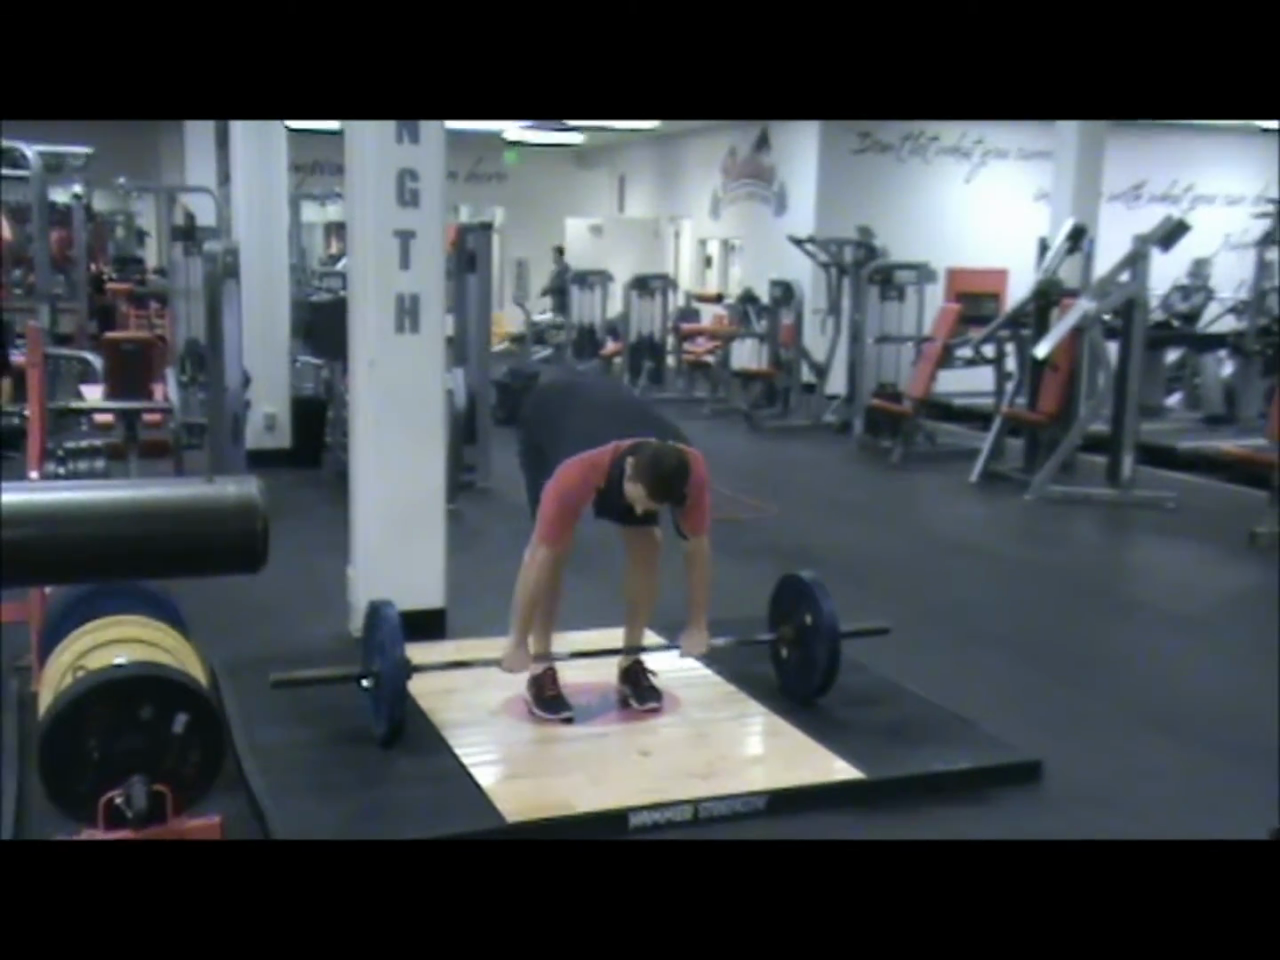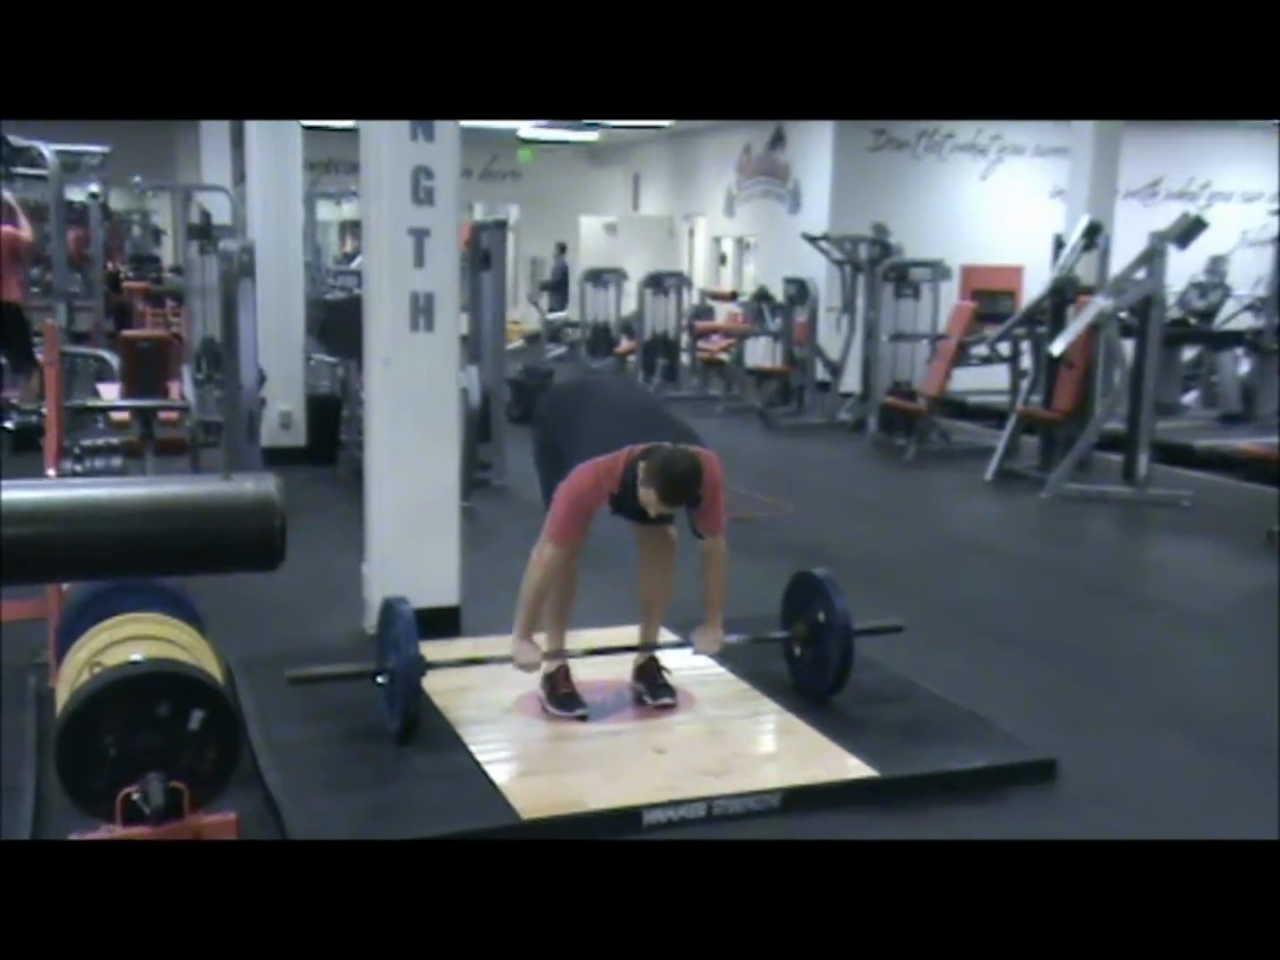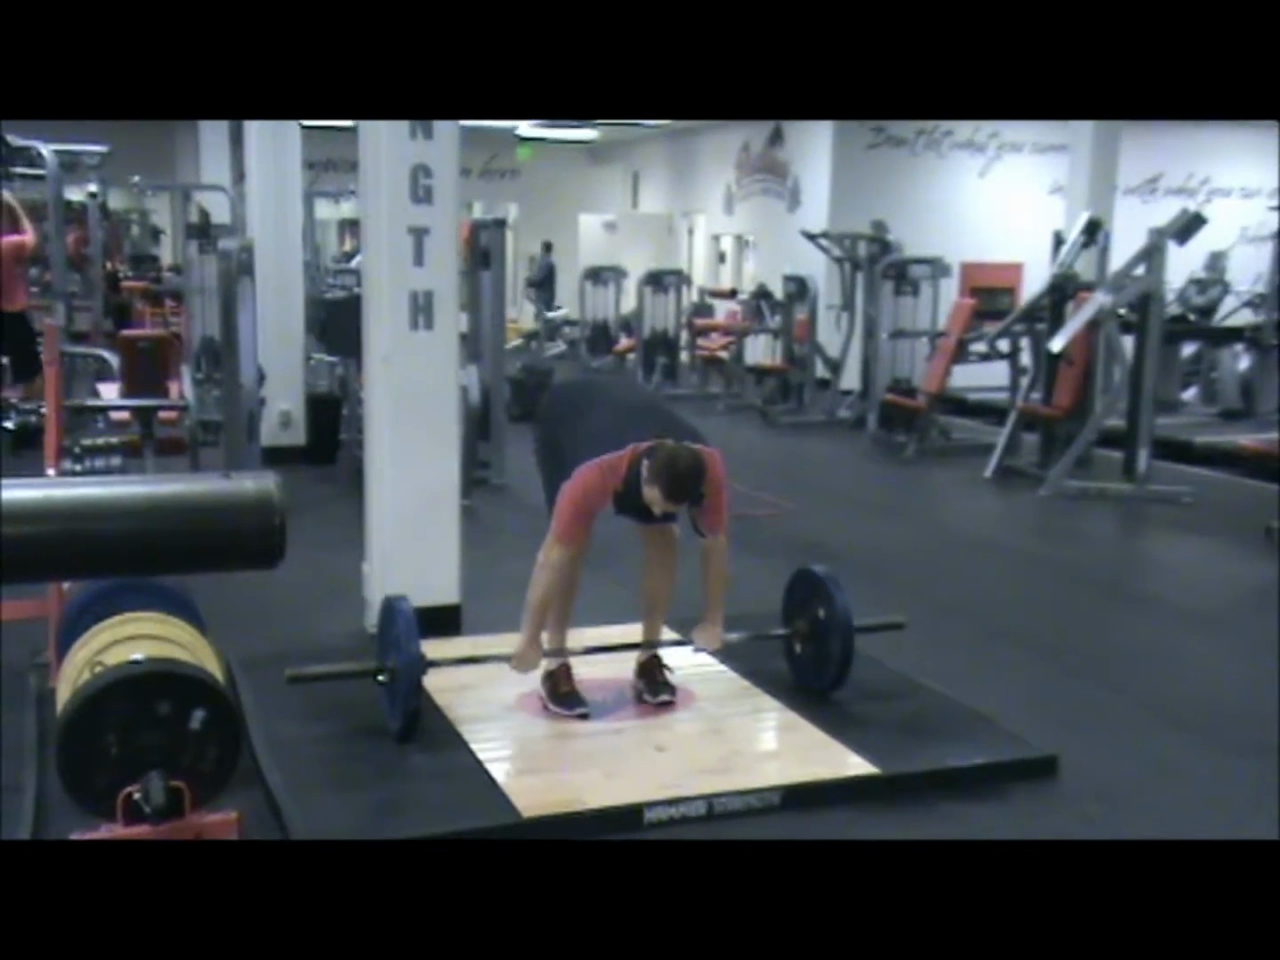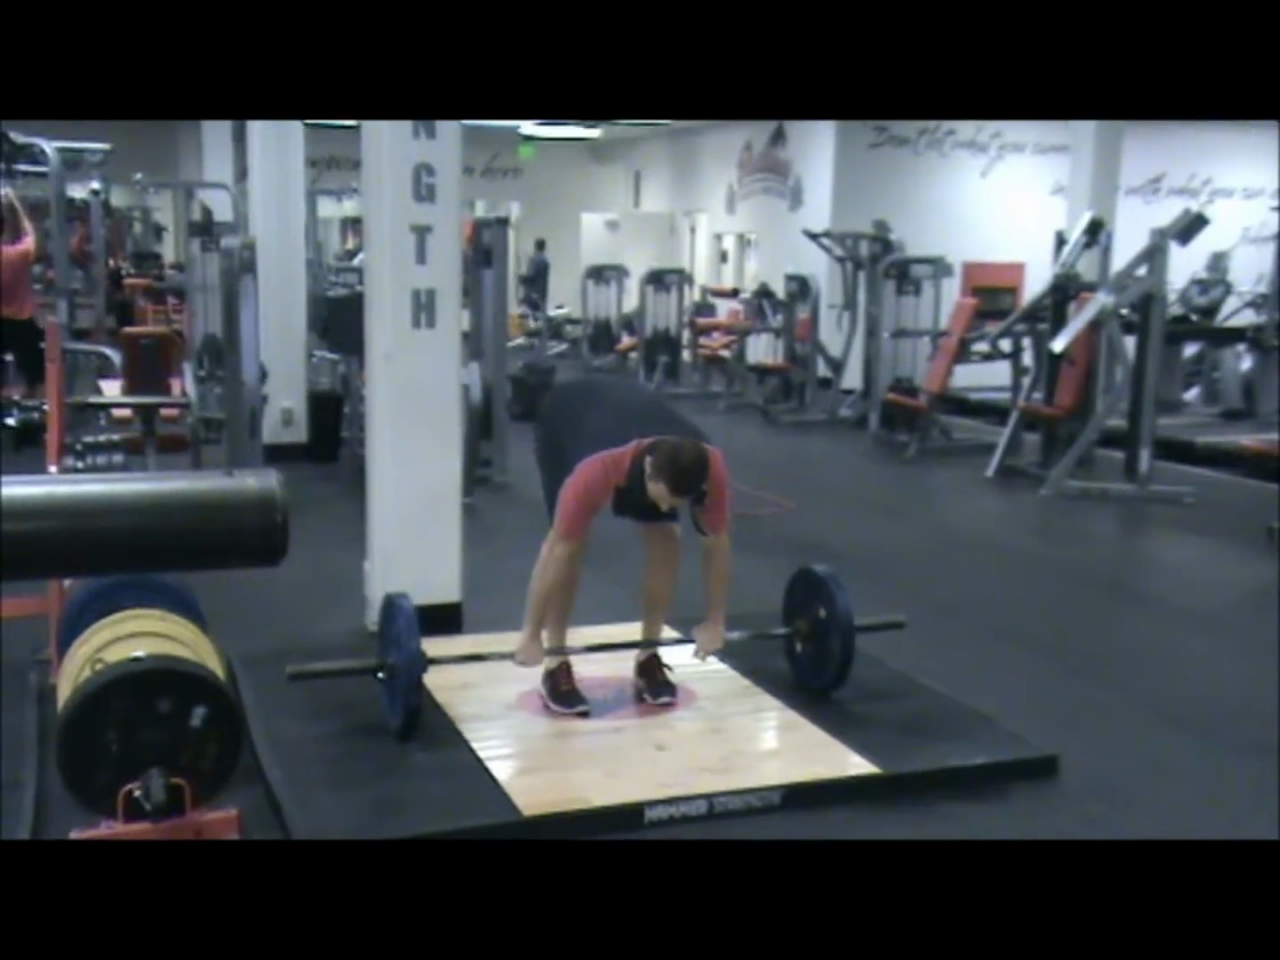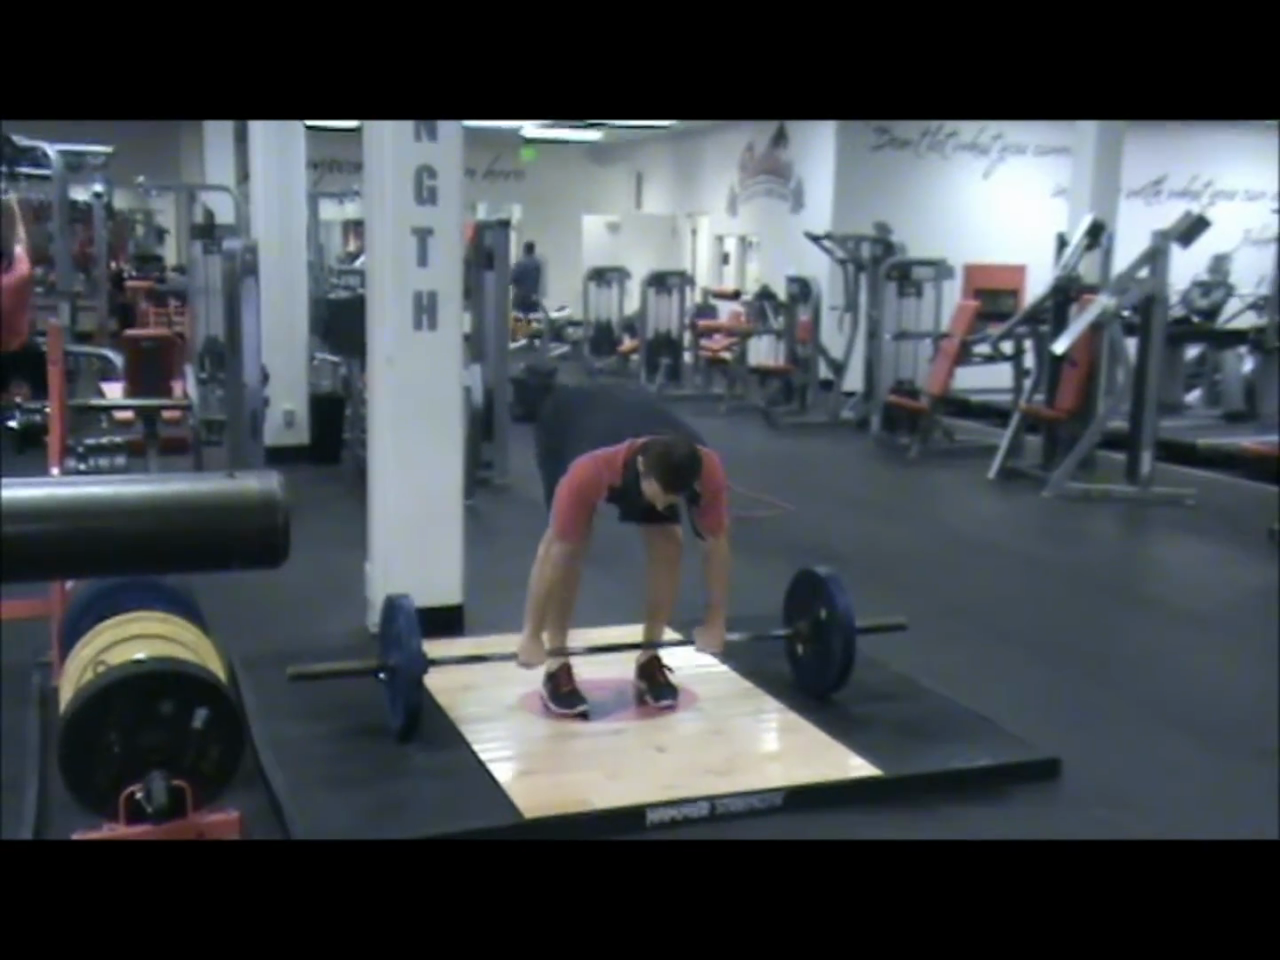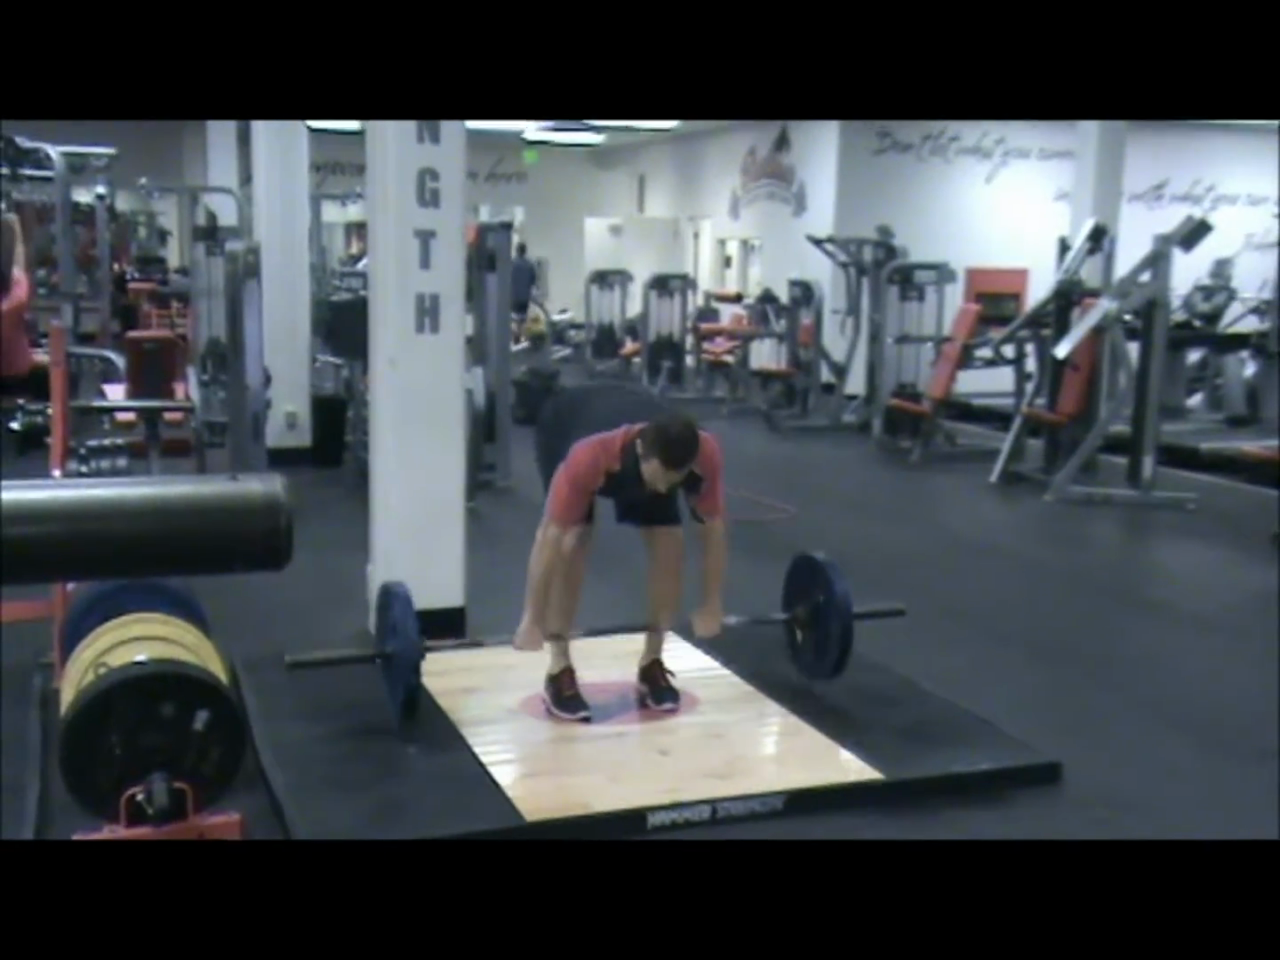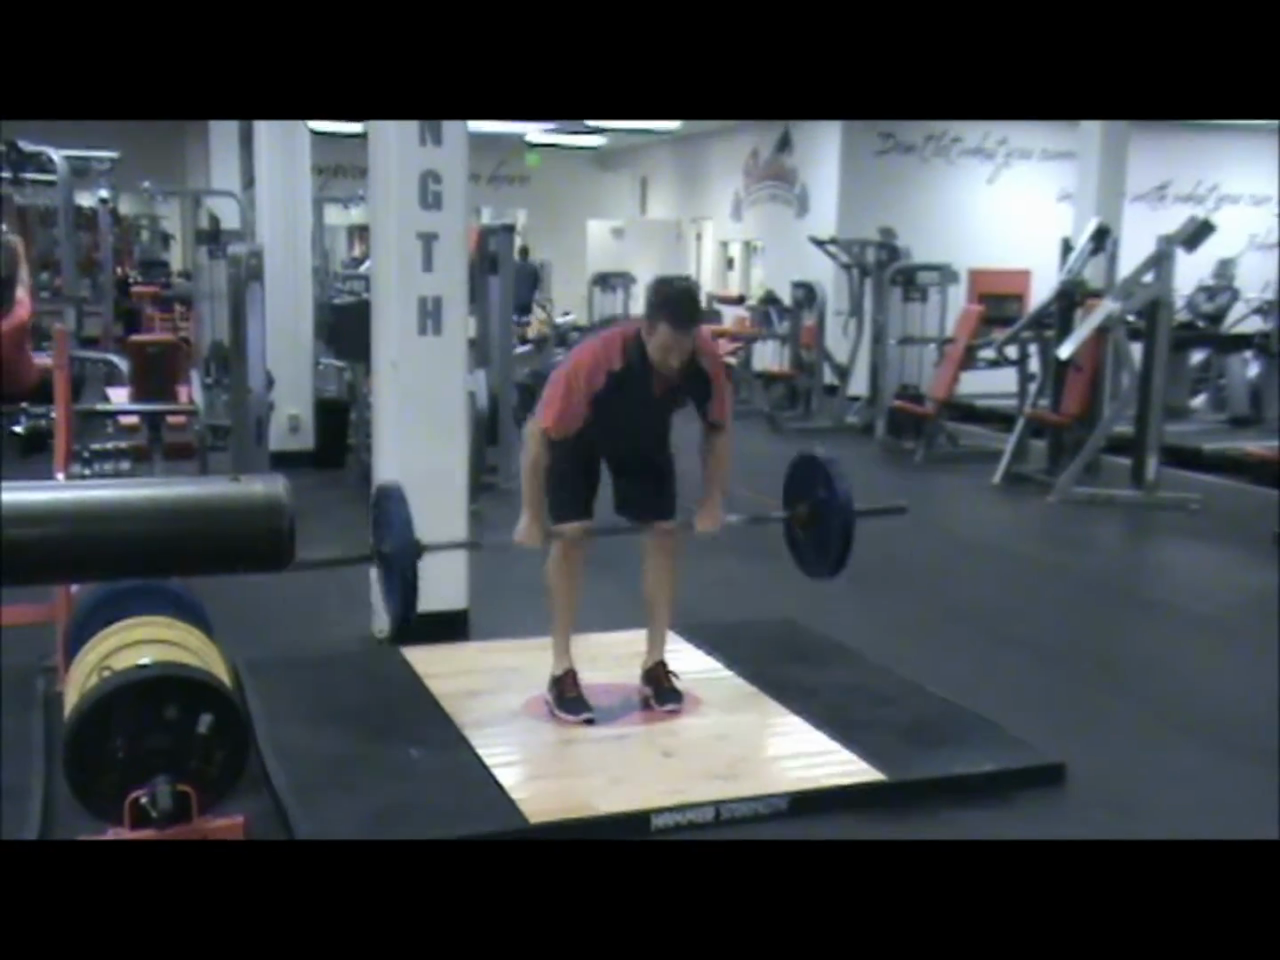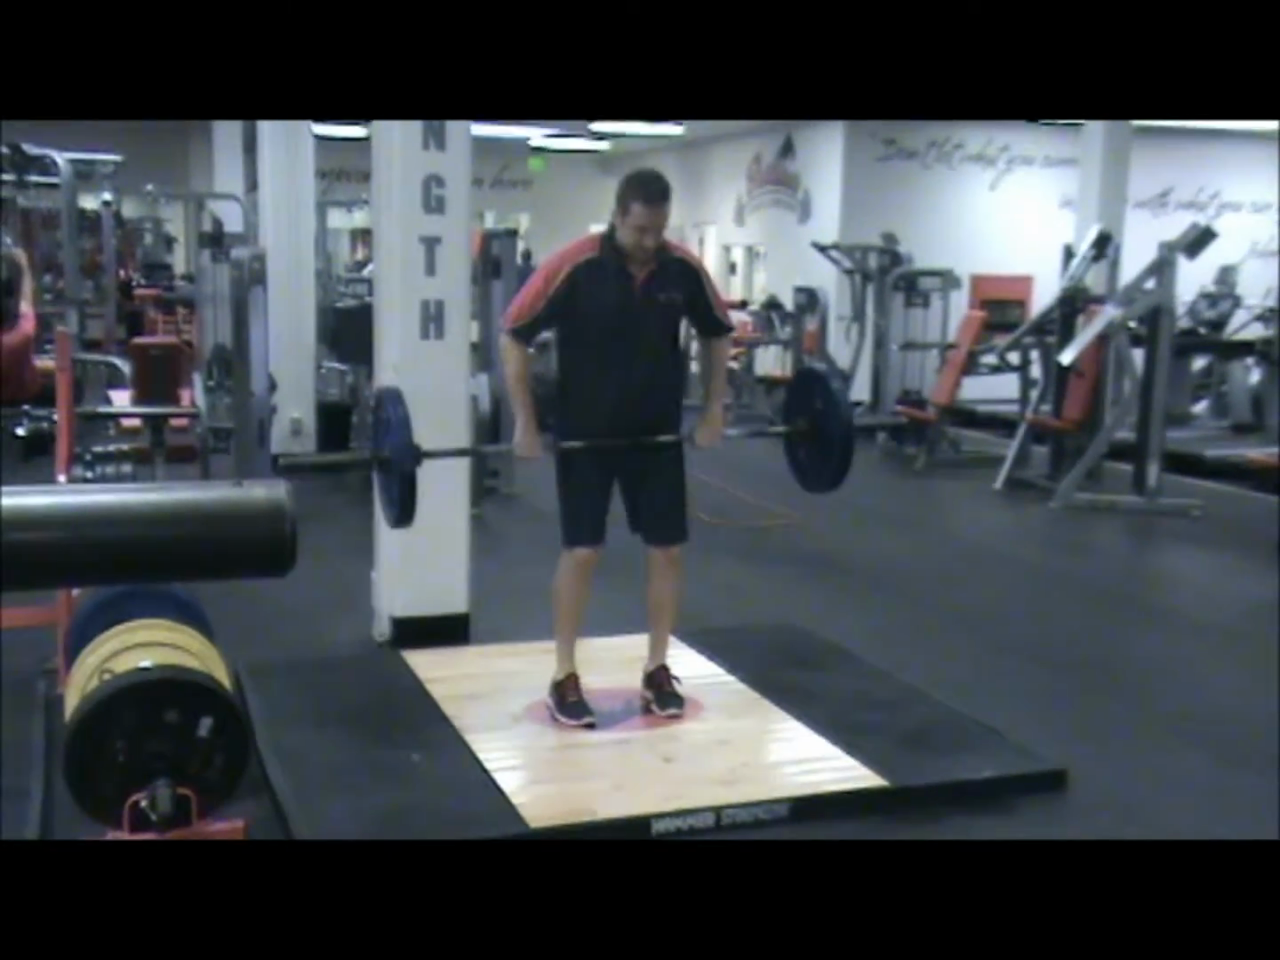
dt=0.3s
person 1, frame 1
left shoulder: (690, 469)
right shoulder: (578, 471)
left elbow: (697, 543)
right elbow: (539, 555)
left wrist: (697, 626)
right wrist: (517, 642)
left knee: (647, 543)
right knee: (555, 547)
left ankle: (631, 663)
right ankle: (541, 672)
person 1, frame 2
left shoulder: (705, 471)
right shoulder: (592, 474)
left elbow: (713, 543)
right elbow: (547, 552)
left wrist: (713, 624)
right wrist: (522, 637)
left knee: (663, 542)
right knee: (567, 546)
left ankle: (646, 661)
right ankle: (555, 671)
person 1, frame 3
left shoulder: (708, 468)
right shoulder: (596, 473)
left elbow: (715, 542)
right elbow: (553, 554)
left wrist: (713, 621)
right wrist: (529, 639)
right hip: (562, 415)
left knee: (664, 540)
right knee: (571, 546)
left ankle: (649, 659)
right ankle: (555, 668)
person 1, frame 4
left shoulder: (711, 468)
right shoulder: (597, 470)
left elbow: (717, 540)
right elbow: (556, 550)
left wrist: (715, 621)
right wrist: (531, 636)
left knee: (666, 539)
right knee: (571, 544)
left ankle: (648, 658)
right ankle: (555, 668)
person 1, frame 5
left shoulder: (707, 470)
right shoulder: (590, 470)
left elbow: (717, 542)
right elbow: (552, 551)
left wrist: (715, 622)
right wrist: (532, 636)
right hip: (562, 423)
left knee: (669, 542)
right knee: (572, 545)
left ankle: (649, 661)
right ankle: (557, 669)
person 1, frame 6
left shoulder: (704, 454)
right shoulder: (589, 456)
left elbow: (712, 526)
right elbow: (550, 535)
left wrist: (711, 606)
right wrist: (533, 620)
right hip: (561, 426)
left knee: (669, 542)
right knee: (574, 541)
left ankle: (651, 666)
right ankle: (559, 673)
person 1, frame 7
left shoulder: (705, 360)
right shoulder: (594, 361)
left elbow: (718, 429)
right elbow: (538, 433)
left wrist: (712, 502)
right wrist: (532, 515)
left hip: (644, 437)
right hip: (577, 431)
left knee: (663, 539)
right knee: (571, 537)
left ankle: (654, 667)
right ankle: (562, 674)
person 1, frame 8
left shoulder: (685, 269)
right shoulder: (572, 265)
left elbow: (717, 333)
right elbow: (512, 335)
left wrist: (714, 409)
right wrist: (525, 424)
left hip: (658, 431)
right hip: (584, 432)
left knee: (668, 551)
right knee: (581, 553)
left ankle: (656, 671)
right ankle: (564, 678)
